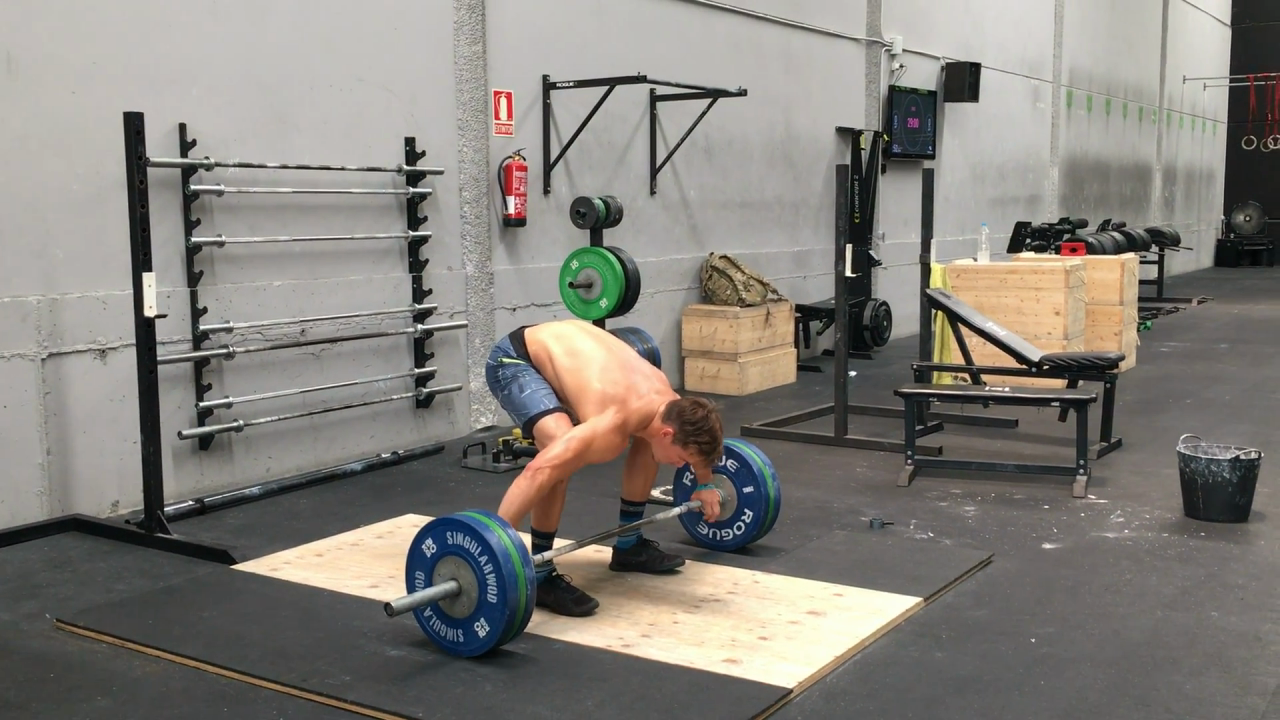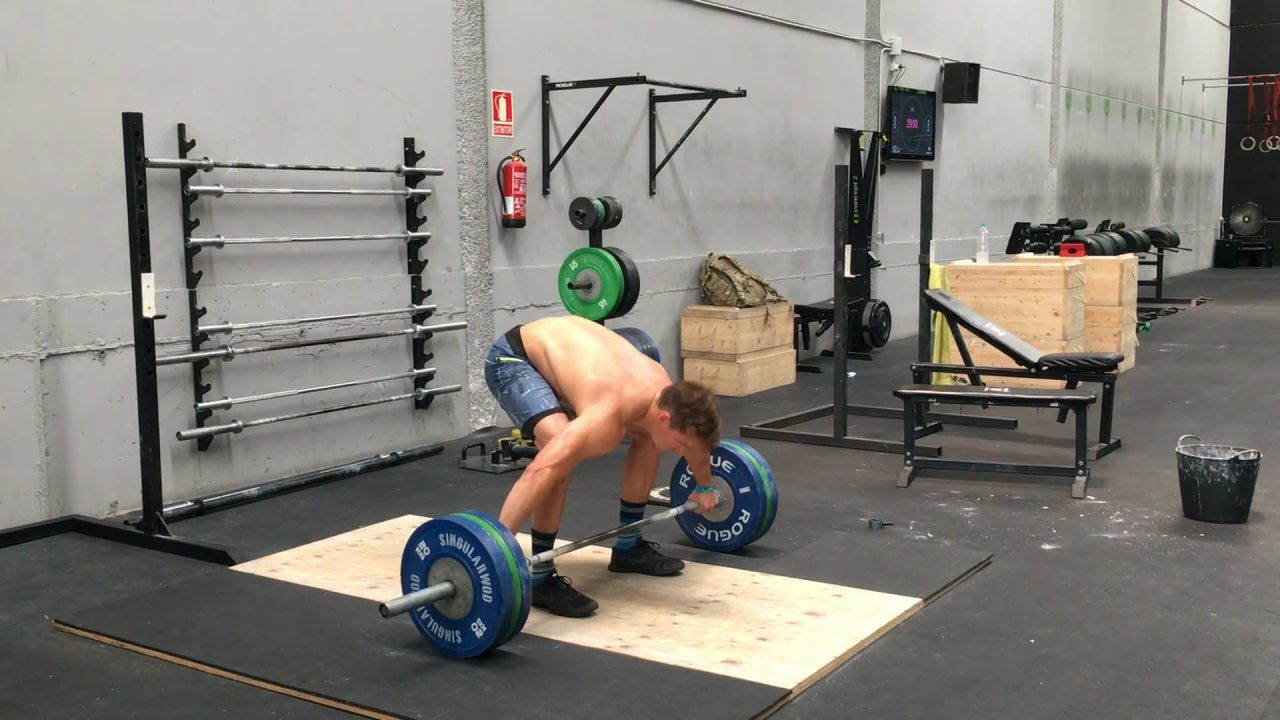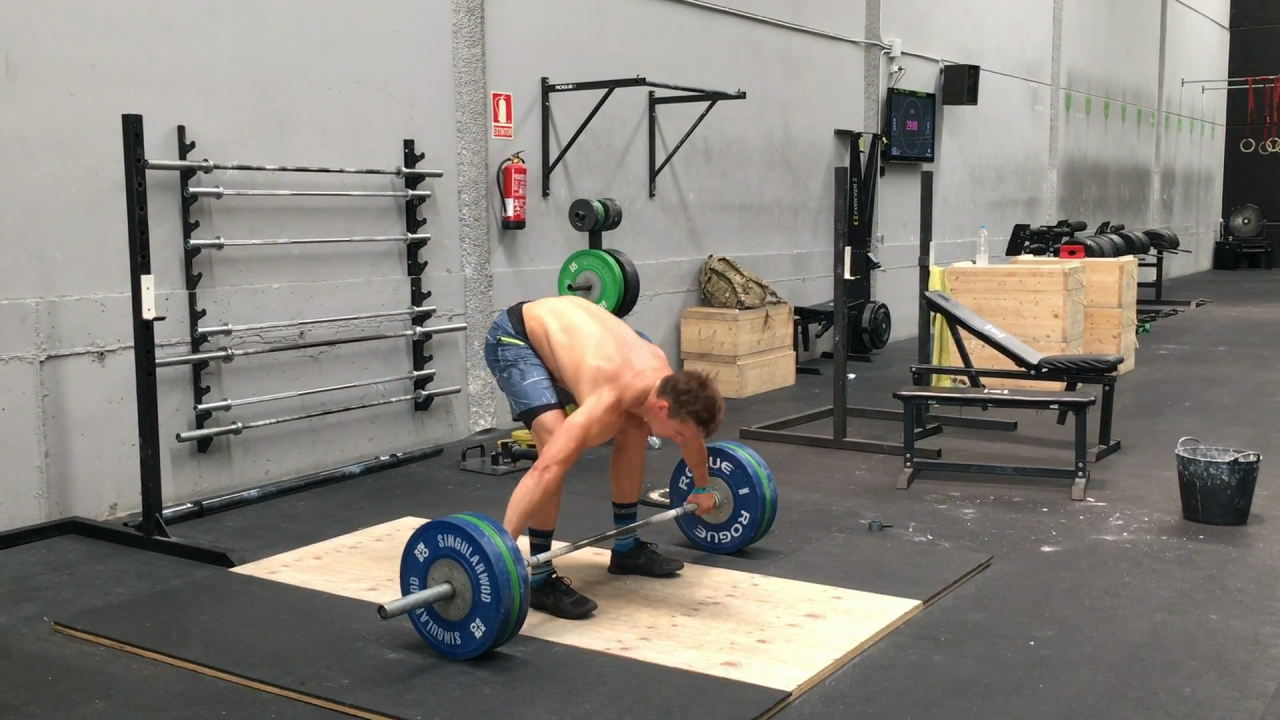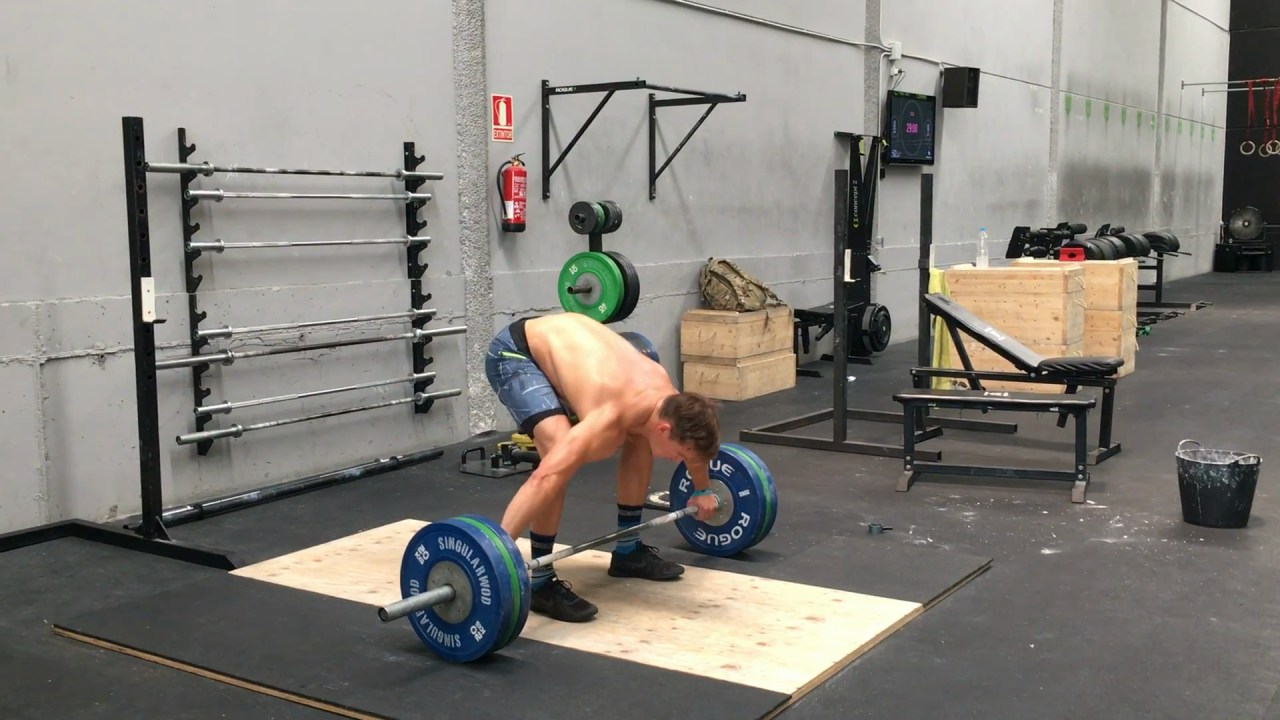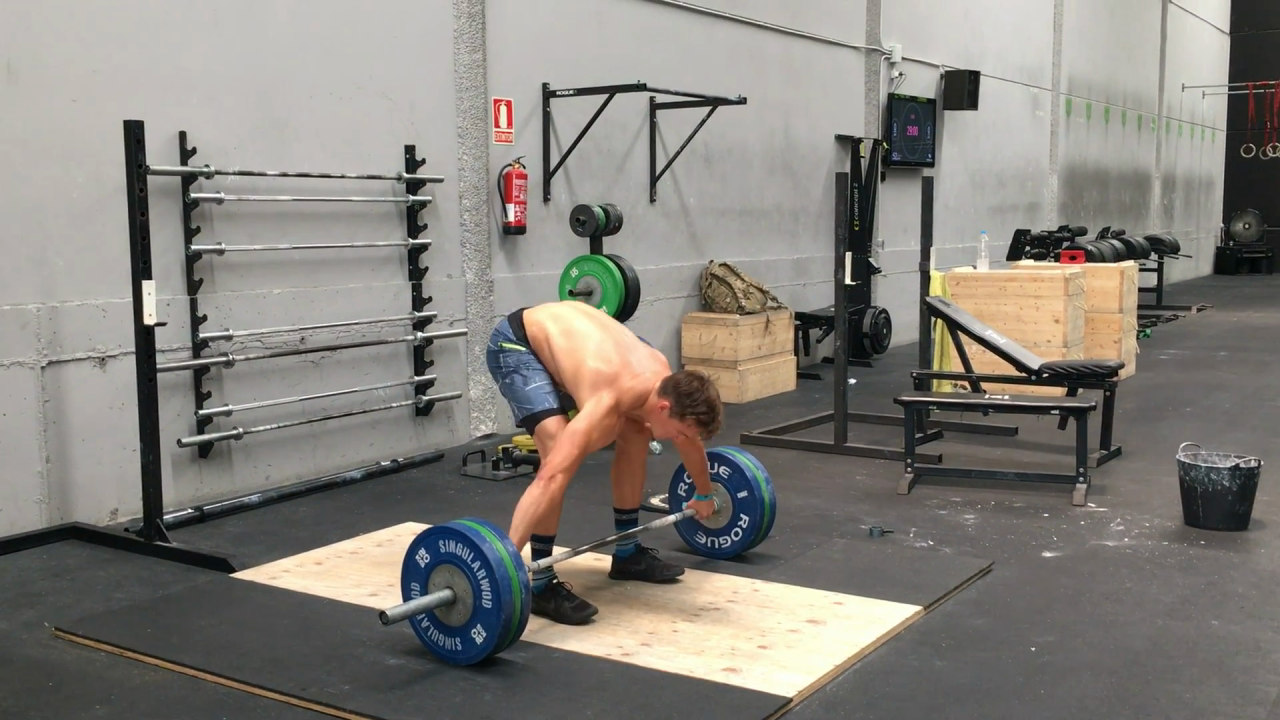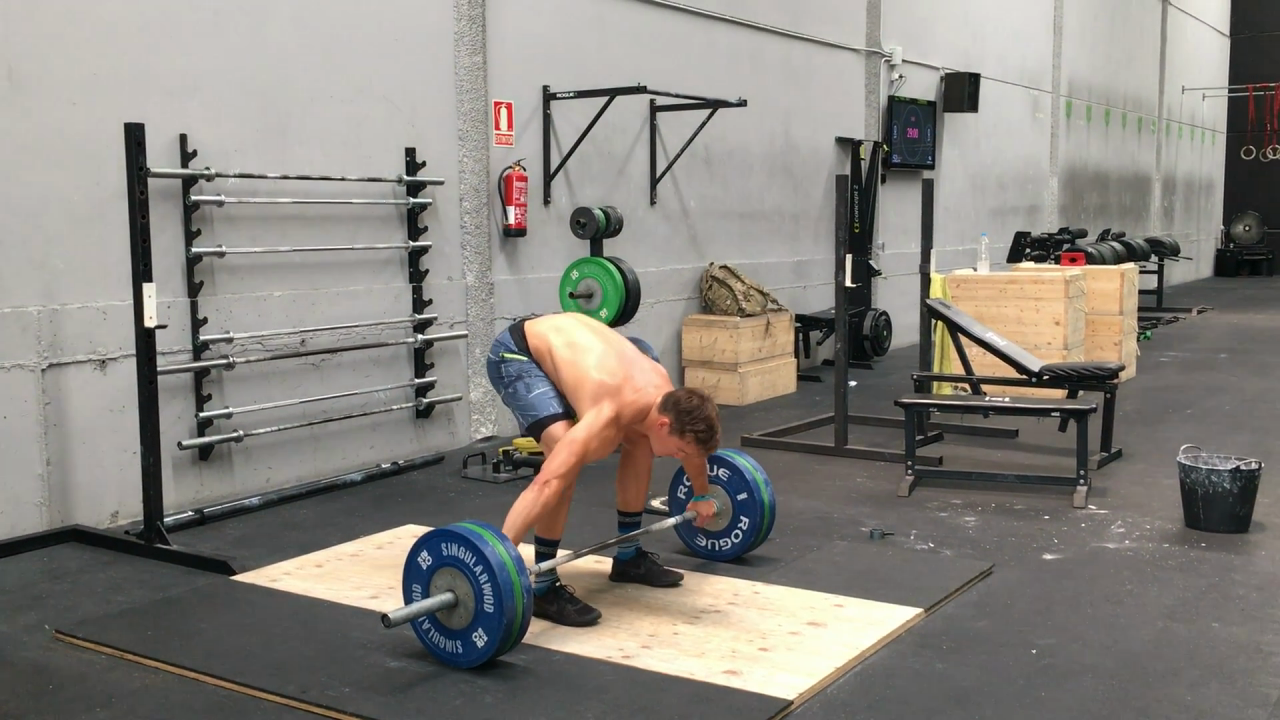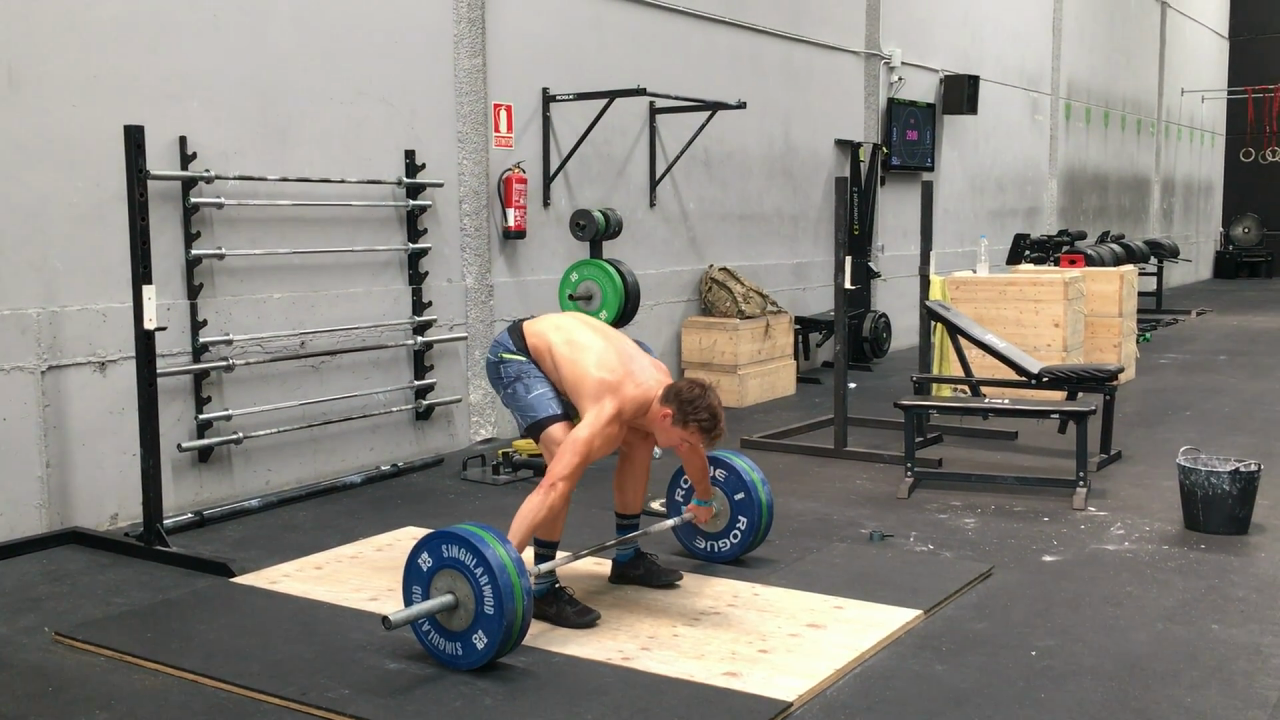
dt=0.2s
person 1, frame 1
left shoulder: (670, 405)
right shoulder: (613, 428)
left elbow: (696, 434)
right elbow: (538, 472)
left wrist: (704, 486)
right hip: (514, 360)
left knee: (646, 441)
right knee: (560, 447)
left ankle: (628, 546)
right ankle: (541, 577)
person 1, frame 2
left shoulder: (668, 395)
right shoulder: (608, 417)
left elbow: (696, 433)
right elbow: (539, 472)
left wrist: (704, 488)
left hip: (561, 345)
right hip: (513, 358)
left knee: (647, 438)
right knee: (558, 459)
left ankle: (628, 548)
right ankle: (541, 578)
person 1, frame 3
left shoulder: (666, 382)
right shoulder: (609, 404)
left elbow: (693, 435)
right elbow: (546, 469)
left wrist: (702, 488)
left hip: (561, 327)
right hip: (514, 338)
left knee: (633, 432)
right knee: (555, 437)
left ankle: (626, 548)
right ankle: (540, 579)
person 1, frame 4
left shoulder: (669, 401)
right shoulder: (610, 419)
left elbow: (693, 442)
right elbow: (544, 480)
left wrist: (703, 491)
left hip: (563, 338)
right hip: (514, 353)
left knee: (640, 442)
right knee: (558, 444)
left ankle: (628, 551)
right ankle: (540, 583)
person 1, frame 5
left shoulder: (668, 386)
right shoulder: (608, 407)
left elbow: (693, 443)
right elbow: (551, 478)
left wrist: (704, 495)
left hip: (562, 330)
right hip: (515, 344)
left knee: (635, 437)
right knee: (558, 444)
left ankle: (627, 553)
right ankle: (541, 585)
person 1, frame 6
left shoulder: (668, 399)
right shoulder: (609, 417)
left elbow: (692, 450)
right elbow: (546, 484)
left wrist: (702, 497)
left hip: (563, 340)
right hip: (516, 354)
left knee: (638, 443)
right knee: (562, 462)
left ankle: (628, 557)
right ankle: (543, 588)
person 1, frame 7
left shoulder: (670, 395)
right shoulder: (611, 416)
left elbow: (694, 452)
right elbow: (553, 486)
left wrist: (704, 500)
left hip: (563, 342)
right hip: (515, 355)
left knee: (639, 443)
right knee: (564, 452)
left ankle: (627, 558)
right ankle: (543, 590)
